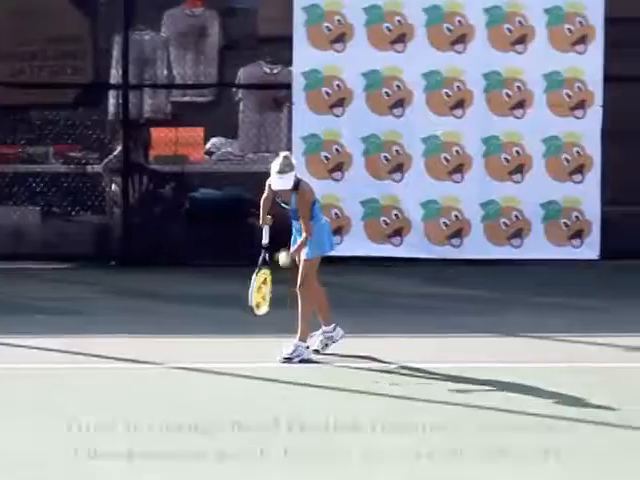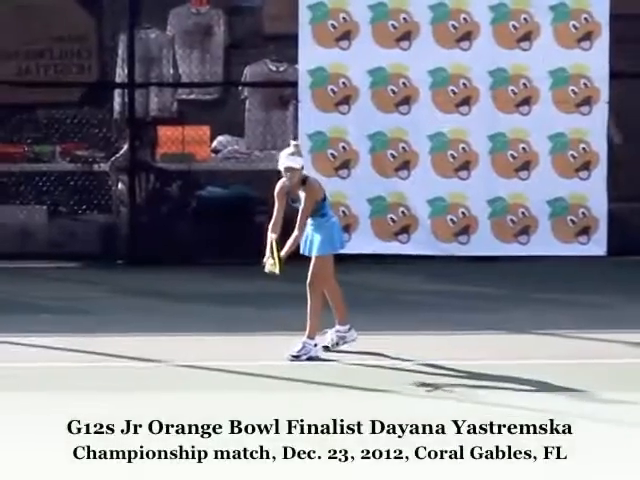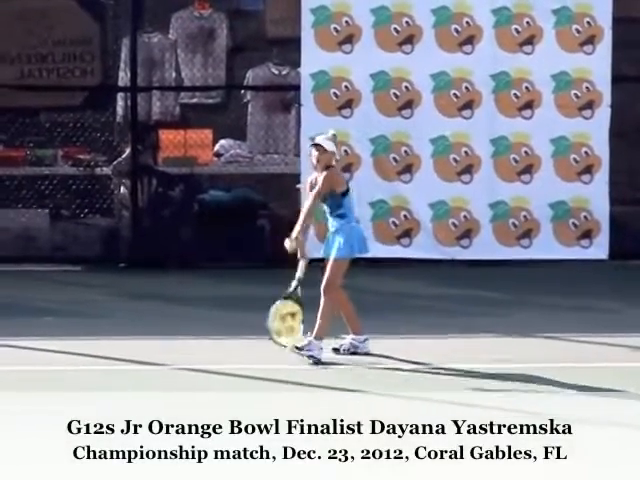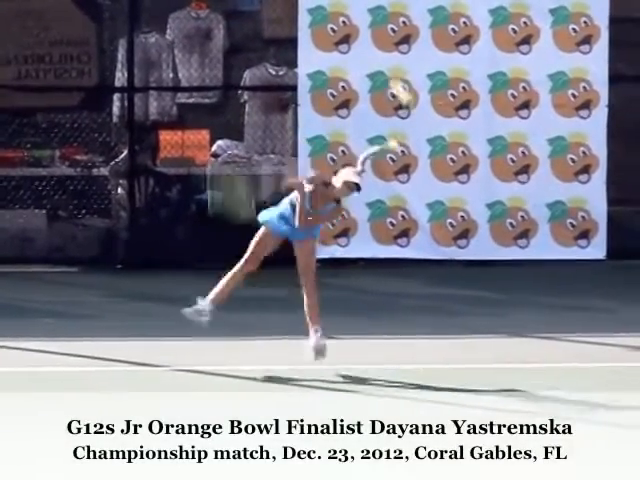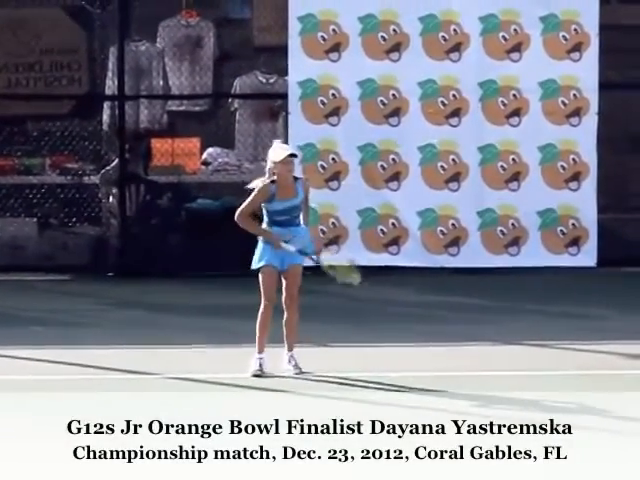
dt=1s
person 1, frame 1
left shoulder: (303, 192)
right shoulder: (271, 184)
left elbow: (308, 233)
left wrist: (293, 253)
right wrist: (263, 217)
left hip: (315, 233)
right hip: (298, 230)
left knee: (303, 285)
right knee: (311, 282)
left ankle: (301, 345)
right ankle: (329, 329)
person 1, frame 2
left shoulder: (310, 188)
right shoulder: (282, 187)
left elbow: (299, 228)
right elbow: (276, 221)
left wrist: (282, 257)
right wrist: (269, 250)
left hip: (326, 230)
right hip: (314, 230)
left knee: (314, 284)
right knee: (327, 281)
left ankle: (310, 343)
right ankle: (344, 329)
person 1, frame 3
left shoulder: (330, 175)
right shoulder: (312, 180)
left elbow: (310, 208)
right elbow: (306, 213)
left wrist: (295, 235)
right wrist: (300, 245)
left hip: (346, 234)
right hip: (335, 234)
left knee: (328, 288)
right knee: (335, 289)
left ankle: (315, 343)
right ankle: (358, 338)
person 1, frame 4
left shoulder: (336, 208)
right shoulder: (317, 184)
left elbow: (302, 223)
left hip: (304, 229)
right hip: (281, 219)
left knee: (308, 280)
right knee: (248, 263)
left ankle: (316, 334)
right ankle: (208, 305)
person 1, frame 5
left shoulder: (302, 185)
right shoulder: (266, 188)
right elbow: (240, 217)
left wrist: (304, 230)
right wrist: (268, 235)
left hip: (294, 246)
right hip: (271, 247)
left knee: (291, 302)
right knee: (268, 302)
left ankle: (290, 355)
right ankle: (259, 356)
